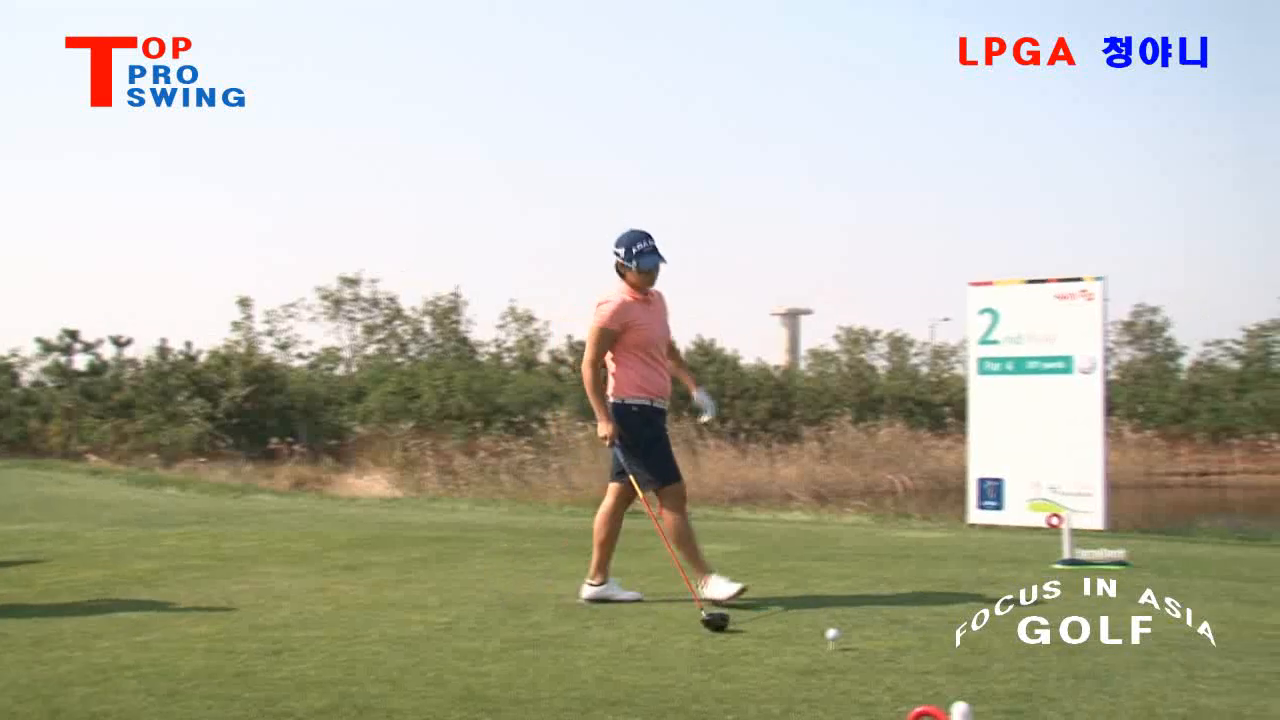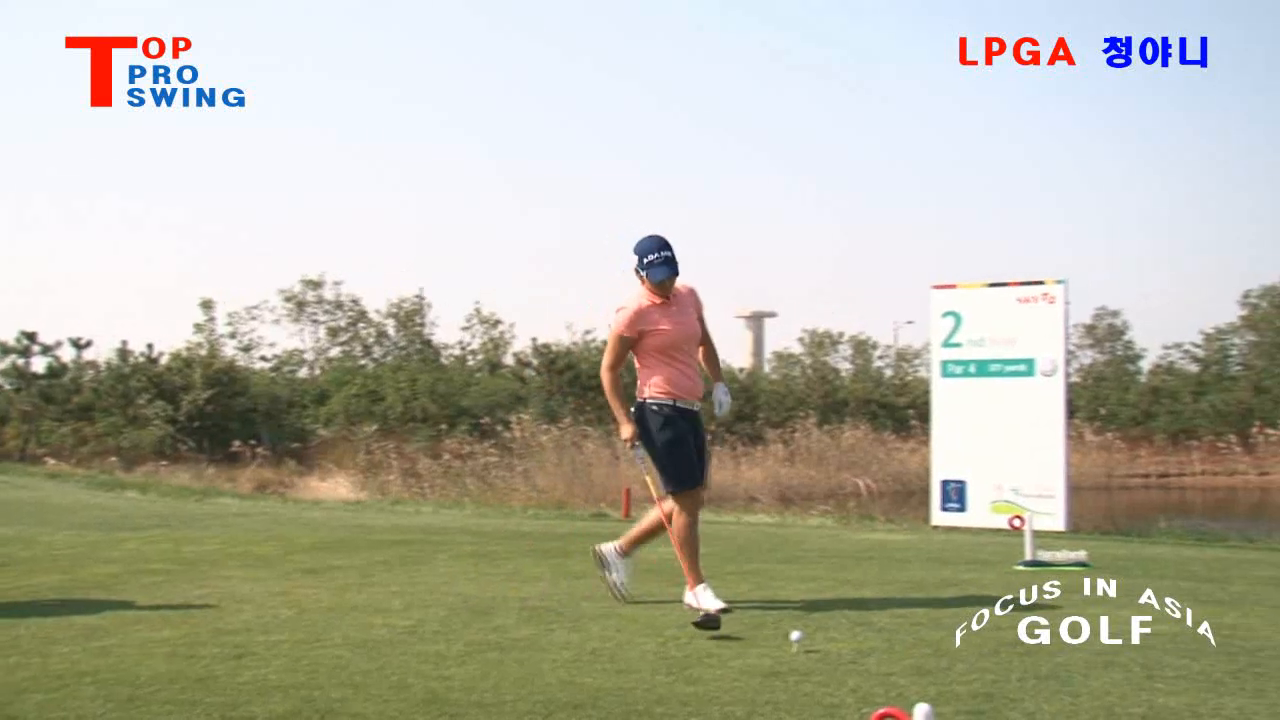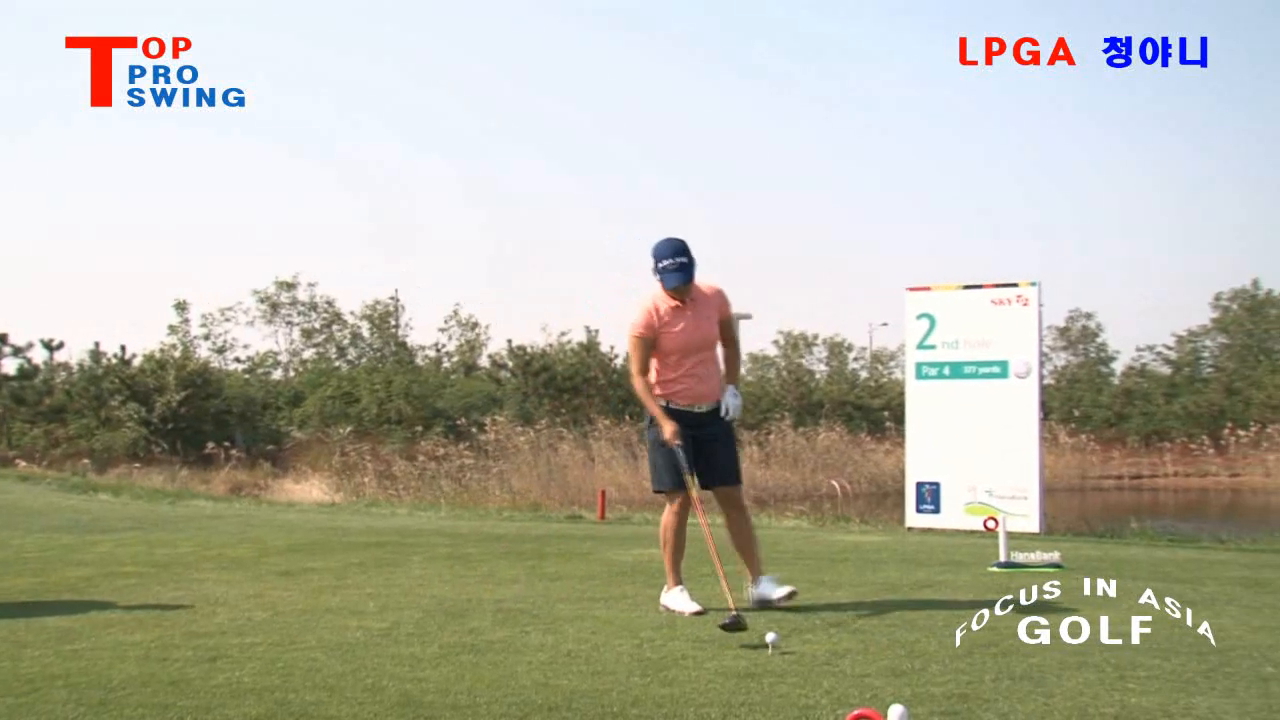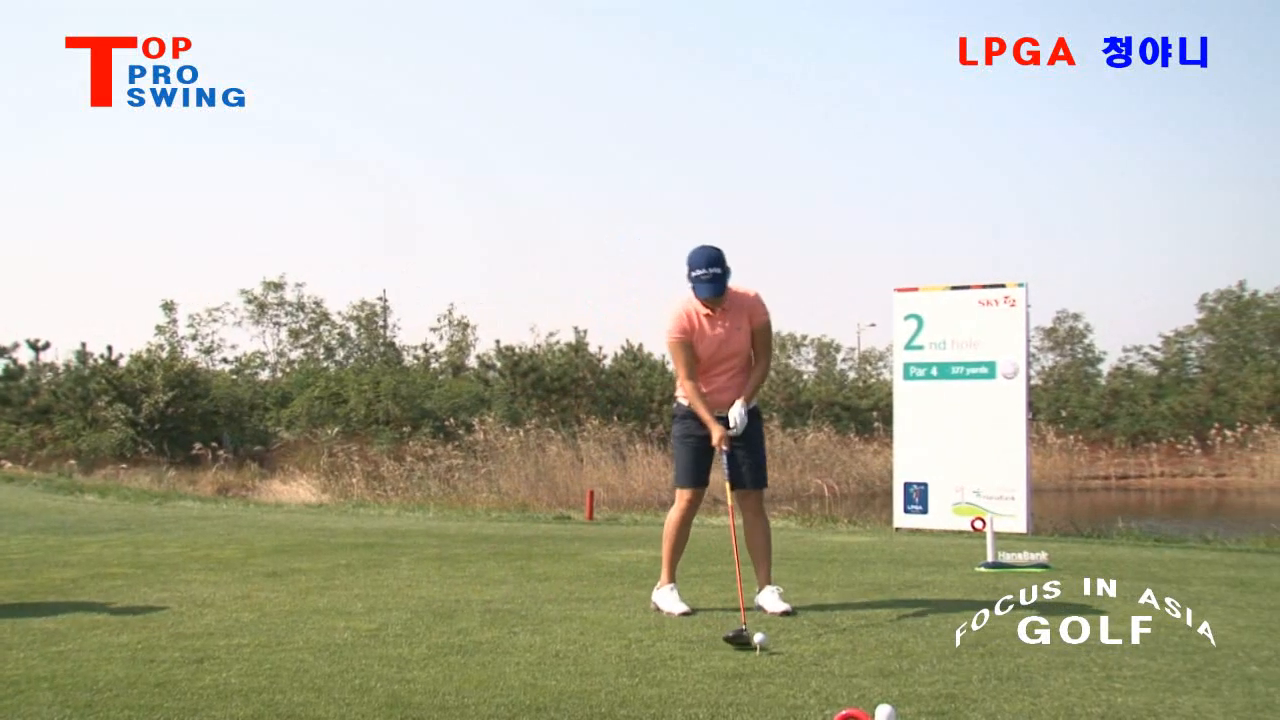
dt=0.3s
person 1, frame 1
left shoulder: (655, 300)
right shoulder: (615, 307)
left elbow: (668, 351)
right elbow: (590, 365)
left wrist: (696, 388)
right wrist: (603, 418)
left hip: (649, 412)
right hip: (632, 414)
left knee: (618, 496)
right knee: (673, 496)
left ankle: (597, 580)
right ankle: (706, 579)
person 1, frame 2
left shoulder: (688, 295)
right shoulder: (634, 313)
left elbow: (705, 343)
right elbow: (609, 369)
left wrist: (718, 382)
right wrist: (624, 420)
left hip: (690, 411)
right hip: (660, 413)
left knee: (682, 502)
right knee: (686, 501)
left ankle: (615, 551)
right ankle: (695, 585)
person 1, frame 3
left shoulder: (715, 298)
right shoulder: (649, 314)
left elbow: (730, 345)
right elbow: (638, 374)
left wrist: (731, 387)
right wrist: (664, 421)
left hip: (713, 413)
right hip: (671, 415)
left knee: (731, 498)
right knee: (679, 501)
left ankle: (758, 581)
right ankle: (673, 588)
person 1, frame 4
left shoulder: (752, 303)
right shoulder: (682, 319)
left elbow: (763, 360)
right elbow: (689, 380)
left wrist: (741, 405)
right wrist: (713, 427)
left hip: (743, 414)
right hip: (694, 415)
left knee: (752, 500)
right knee: (686, 500)
left ankle: (765, 588)
right ankle: (665, 586)
